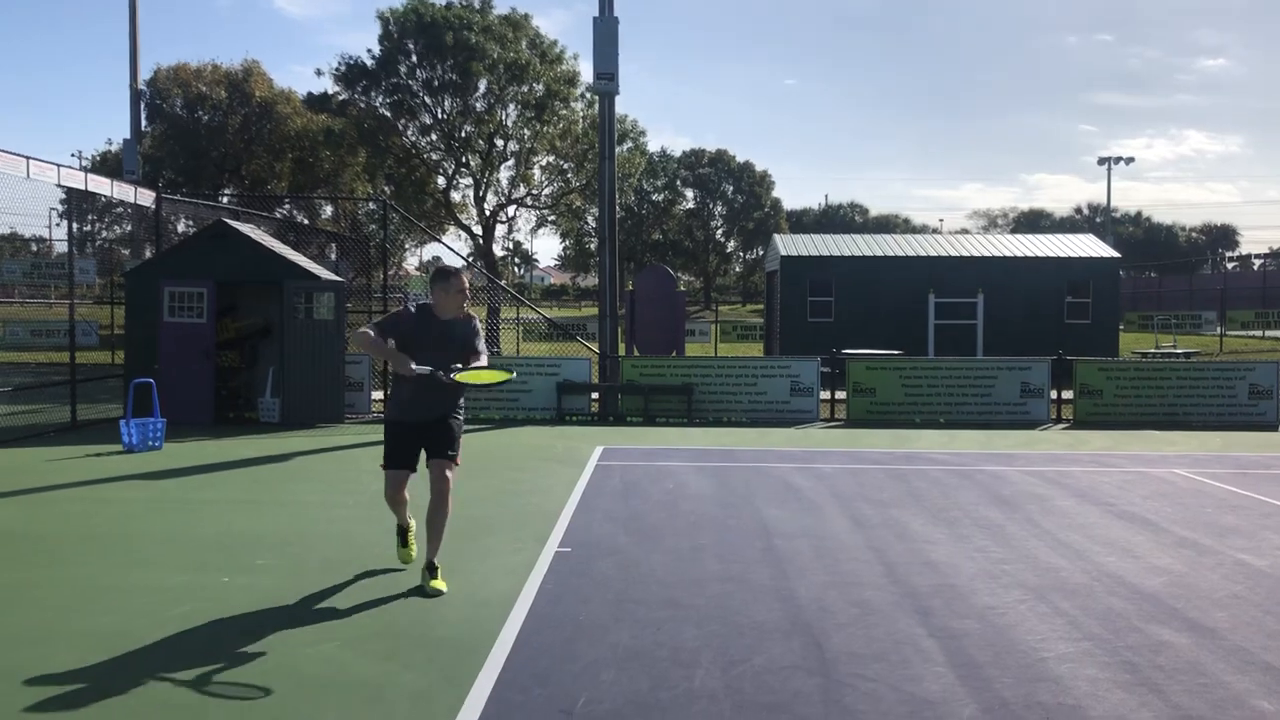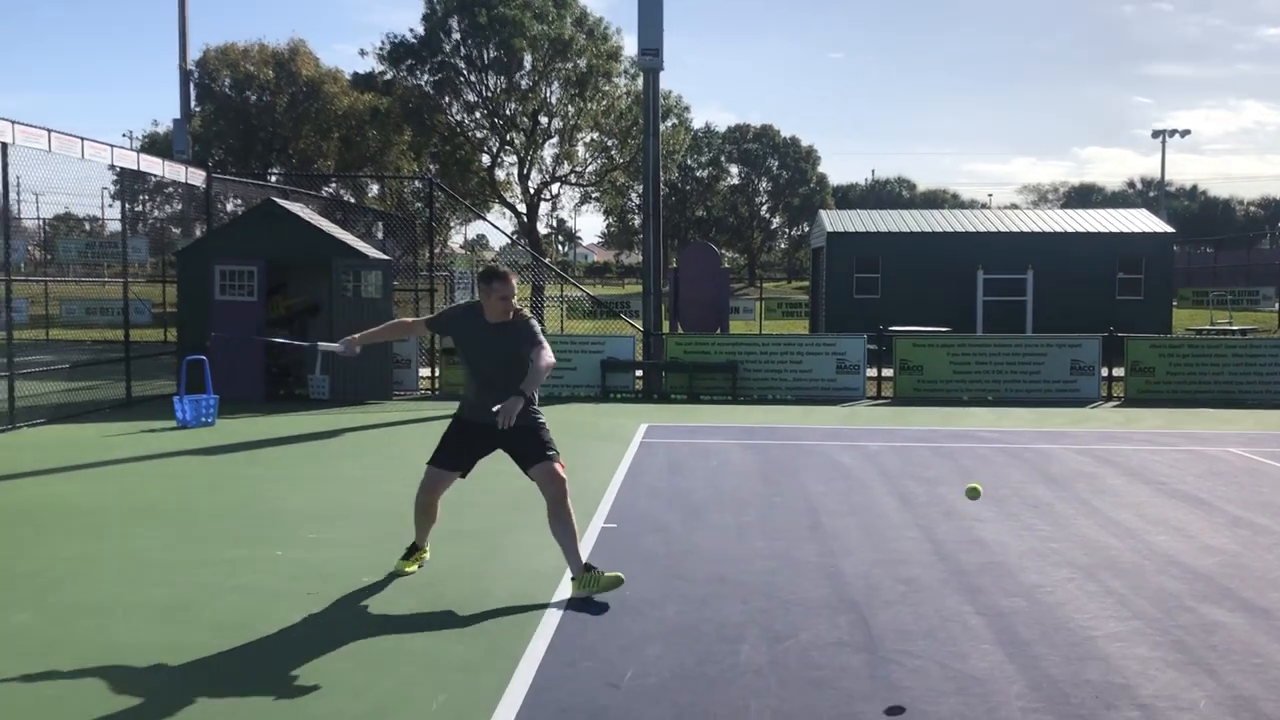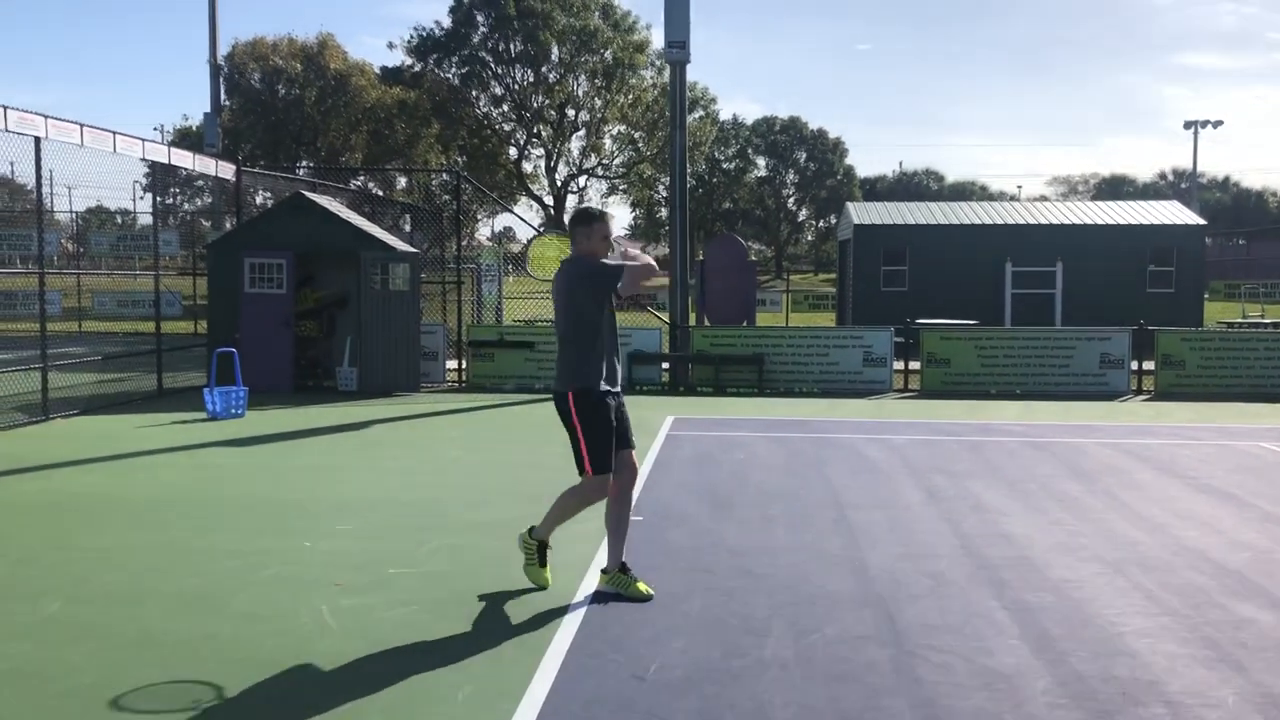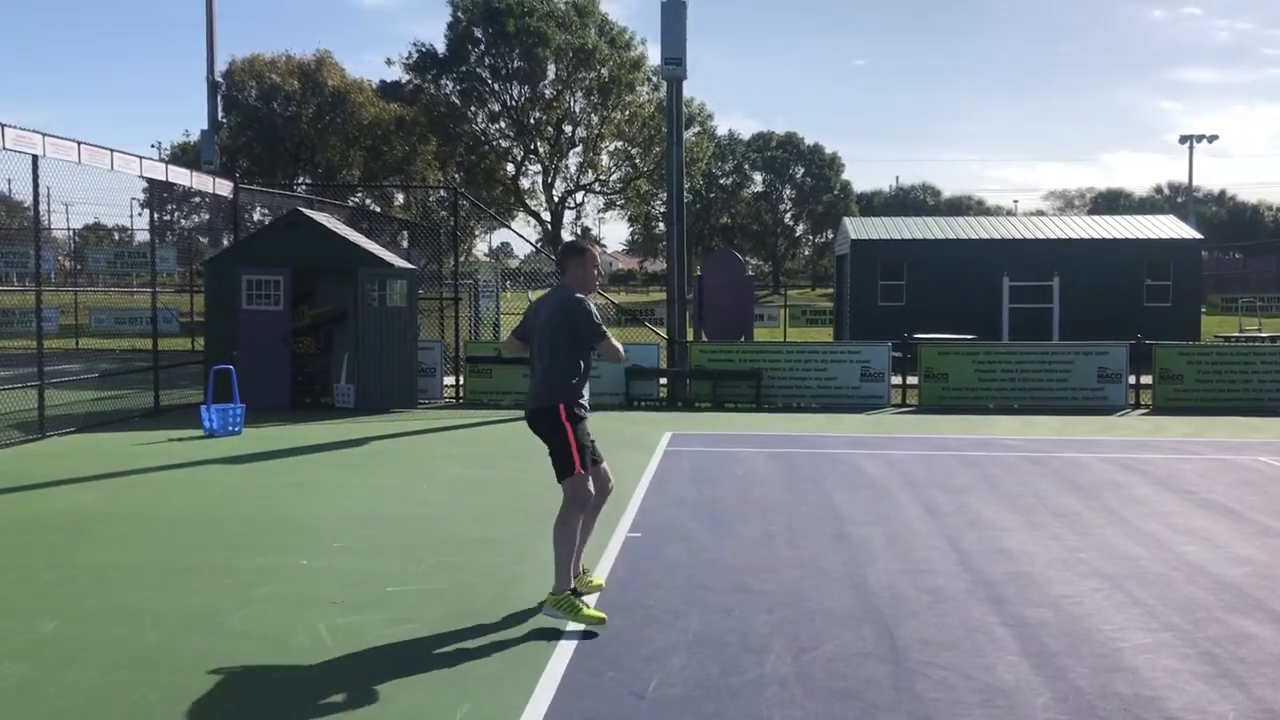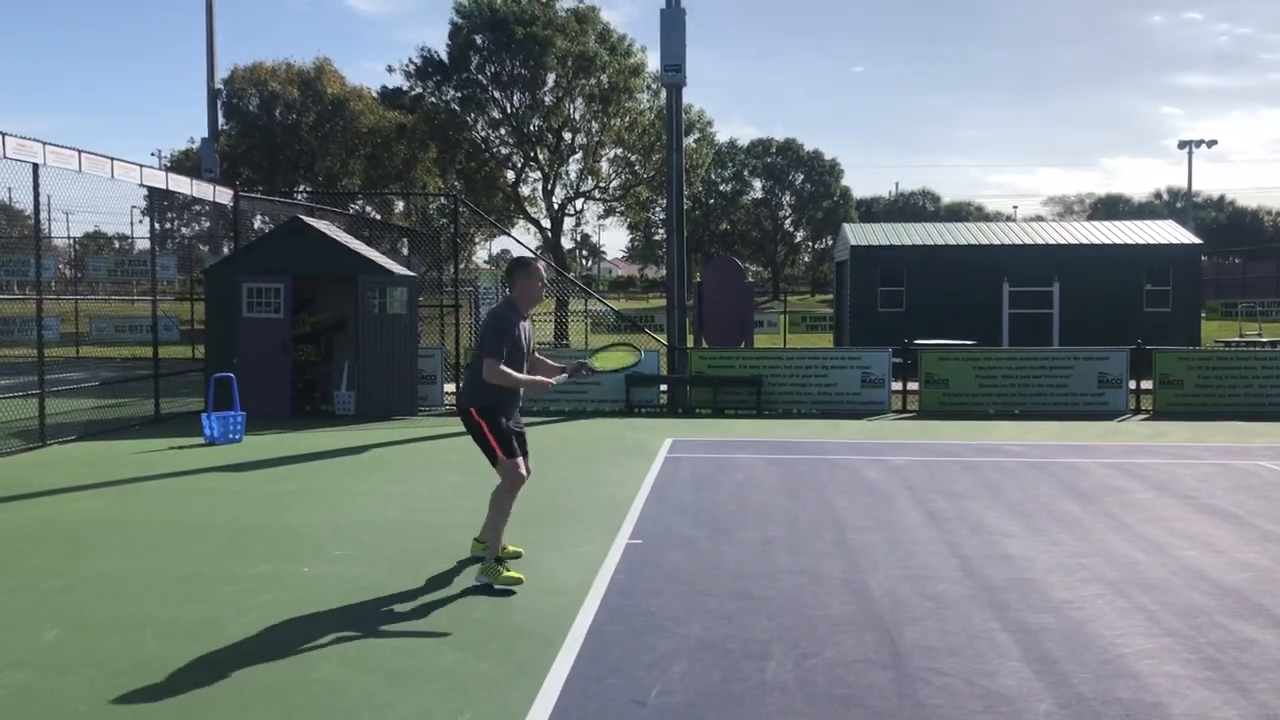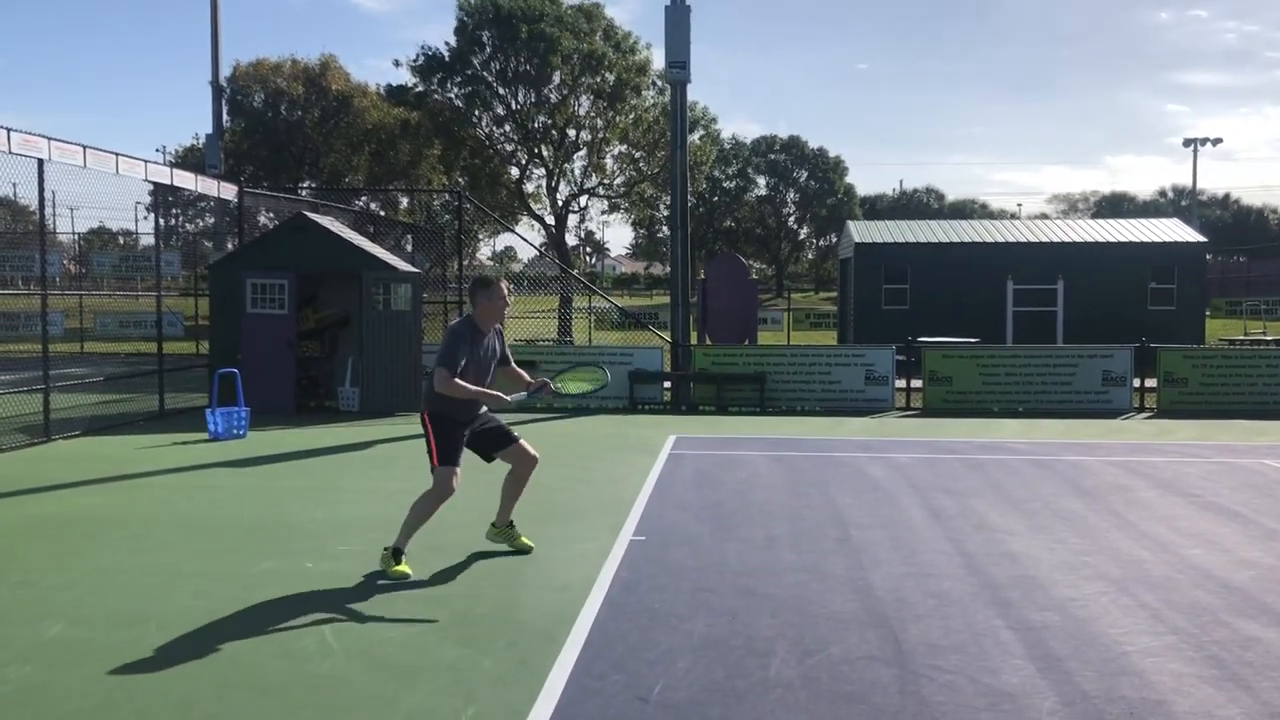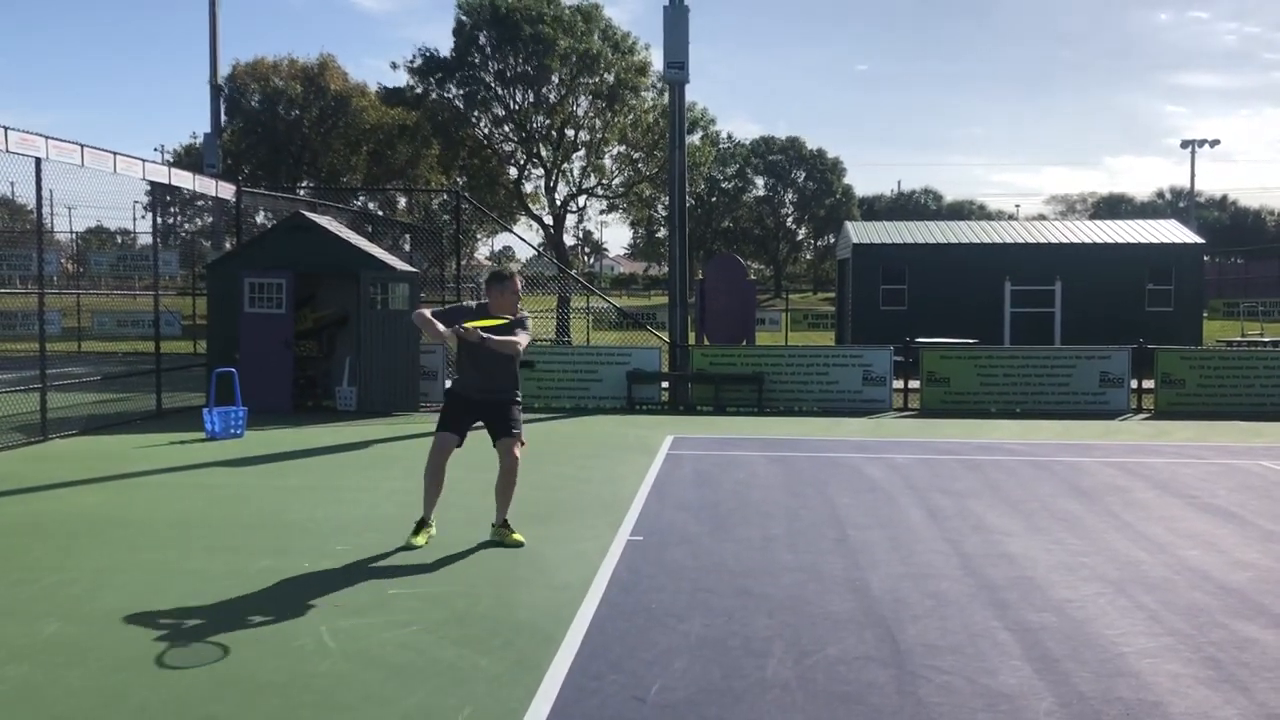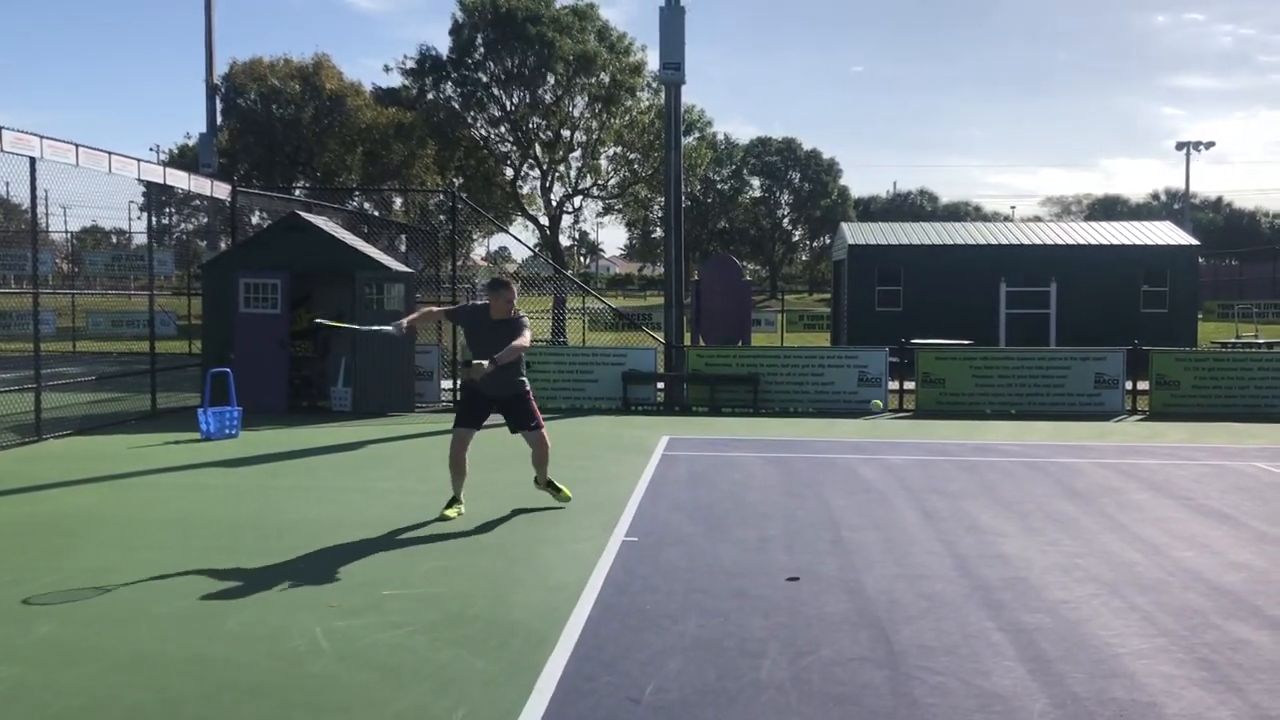
dt=0.5s
person 1, frame 1
left shoulder: (470, 323)
right shoulder: (410, 316)
left elbow: (480, 364)
right elbow: (360, 336)
right wrist: (394, 358)
left hip: (445, 415)
right hip: (404, 414)
left knee: (441, 480)
right knee: (394, 487)
left ankle: (431, 567)
right ankle: (405, 524)
person 1, frame 2
left shoulder: (525, 325)
right shoulder: (462, 316)
left elbow: (545, 361)
right elbow: (411, 325)
left wrist: (519, 397)
right wrist: (361, 338)
left hip: (521, 416)
right hip: (474, 418)
left knee: (556, 483)
right knee: (429, 488)
left ankle: (582, 575)
right ankle: (419, 548)
person 1, frame 3
left shoulder: (579, 274)
right shoulder: (587, 270)
right elbow: (649, 268)
right wrist: (634, 256)
left hip: (602, 389)
right hip: (581, 392)
left knee: (627, 475)
right knee: (598, 485)
left ankle: (614, 571)
right ankle: (536, 538)
person 1, frame 4
left shoulder: (542, 305)
right shoulder: (578, 303)
left elbow: (511, 347)
right elbow: (616, 354)
right wrist: (598, 345)
left hip: (545, 408)
right hip: (559, 408)
left knee: (601, 484)
right knee: (579, 494)
left ankle: (572, 571)
right ankle: (561, 594)
person 1, frame 5
left shoulder: (523, 318)
right shoulder: (501, 319)
left elbow: (531, 359)
right elbow: (491, 373)
left wrist: (565, 369)
right wrist: (535, 382)
left hip: (505, 407)
right hip: (481, 407)
left knee: (519, 475)
right knee: (514, 477)
left ankle: (485, 539)
right ankle: (490, 565)
person 1, frame 6
left shoulder: (496, 333)
right shoulder: (460, 334)
left elbow: (508, 367)
right elbow: (441, 383)
left wrist: (530, 383)
right wrist: (486, 394)
left hip: (477, 414)
right hip: (443, 417)
left knee: (528, 460)
right knee: (446, 485)
left ankle: (501, 526)
right ankle: (395, 551)
person 1, frame 7
left shoulder: (521, 320)
right shoulder: (467, 312)
left elbow: (516, 346)
right elbow: (420, 314)
left wrist: (481, 338)
right wrist: (434, 327)
left hip: (503, 398)
right hip: (463, 395)
left knee: (510, 458)
right knee: (439, 451)
left ankle: (500, 524)
right ankle: (425, 521)
person 1, frame 8
left shoulder: (519, 321)
right shoulder: (472, 312)
left elbow: (522, 344)
right elbow: (434, 312)
left wrist: (491, 363)
right wrist: (408, 320)
left hip: (514, 390)
right hip: (477, 389)
left knee: (541, 443)
right knee: (458, 443)
left ankle: (543, 480)
right ankle: (457, 498)
